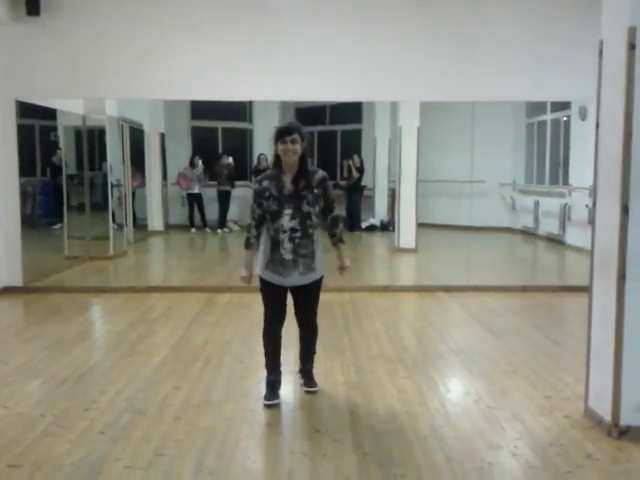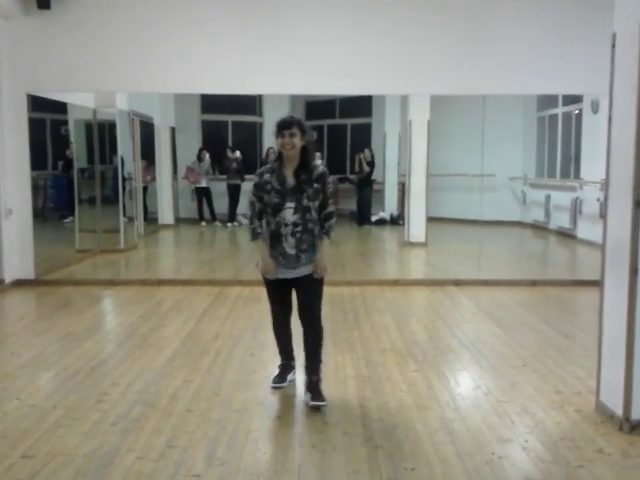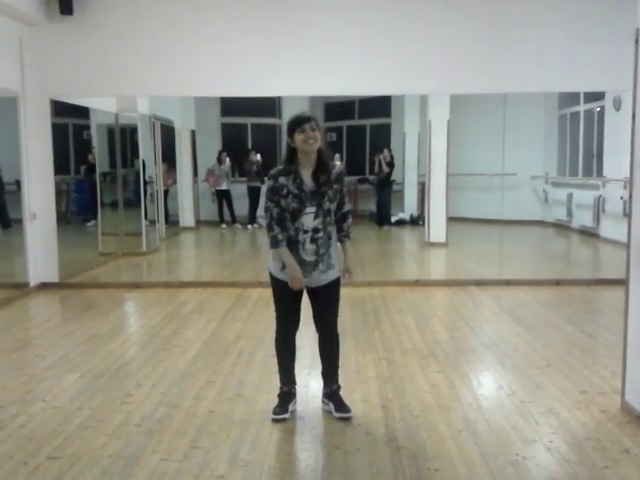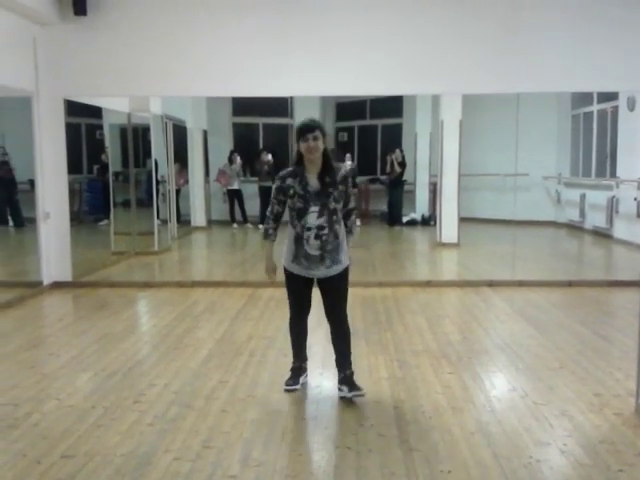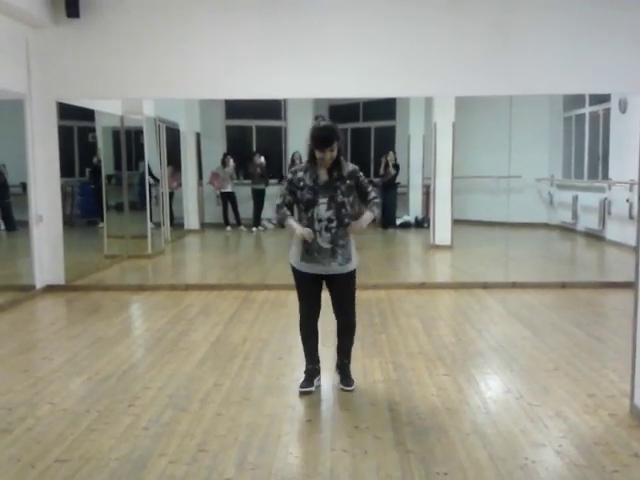
dt=1s
person 1, frame 1
left shoulder: (318, 179)
right shoulder: (263, 183)
left elbow: (333, 218)
right elbow: (255, 224)
left wrist: (341, 255)
right wrist: (247, 265)
left hip: (308, 266)
right hip: (272, 267)
left knee: (308, 322)
right knee: (272, 323)
left ankle: (307, 370)
right ankle: (273, 382)
person 1, frame 2
left shoulder: (319, 174)
right shoulder: (265, 176)
left elbow: (328, 216)
right elbow: (256, 217)
left wrist: (323, 253)
right wrist: (264, 255)
left hip: (309, 261)
right hip: (275, 261)
left knee: (312, 319)
right knee: (280, 317)
left ankle: (313, 382)
right ankle: (287, 366)
person 1, frame 3
left shoulder: (335, 174)
right shoulder: (278, 177)
left elbow: (343, 217)
right elbow: (273, 224)
left wrist: (346, 256)
right wrist: (291, 265)
left hip: (326, 267)
right hip: (287, 268)
left knee: (328, 329)
right knee: (286, 330)
left ankle: (332, 392)
right ankle: (287, 393)
person 1, frame 4
left shoulder: (341, 175)
right shoulder: (286, 179)
left elbow: (348, 214)
right elbow: (273, 217)
left wrist: (347, 247)
right wrist: (268, 256)
left hip: (334, 260)
right hip: (297, 261)
left knee: (338, 317)
right knee: (298, 316)
left ankle: (346, 377)
right ankle: (299, 367)
person 1, frame 5
left shoulder: (350, 173)
right shoulder: (298, 175)
left elbow: (374, 199)
right elbow: (281, 208)
left wrist: (365, 218)
right wrist: (296, 227)
left hip: (341, 259)
right hip: (305, 259)
left knee: (346, 315)
right knee: (308, 316)
left ankle: (343, 367)
right ankle: (312, 370)
